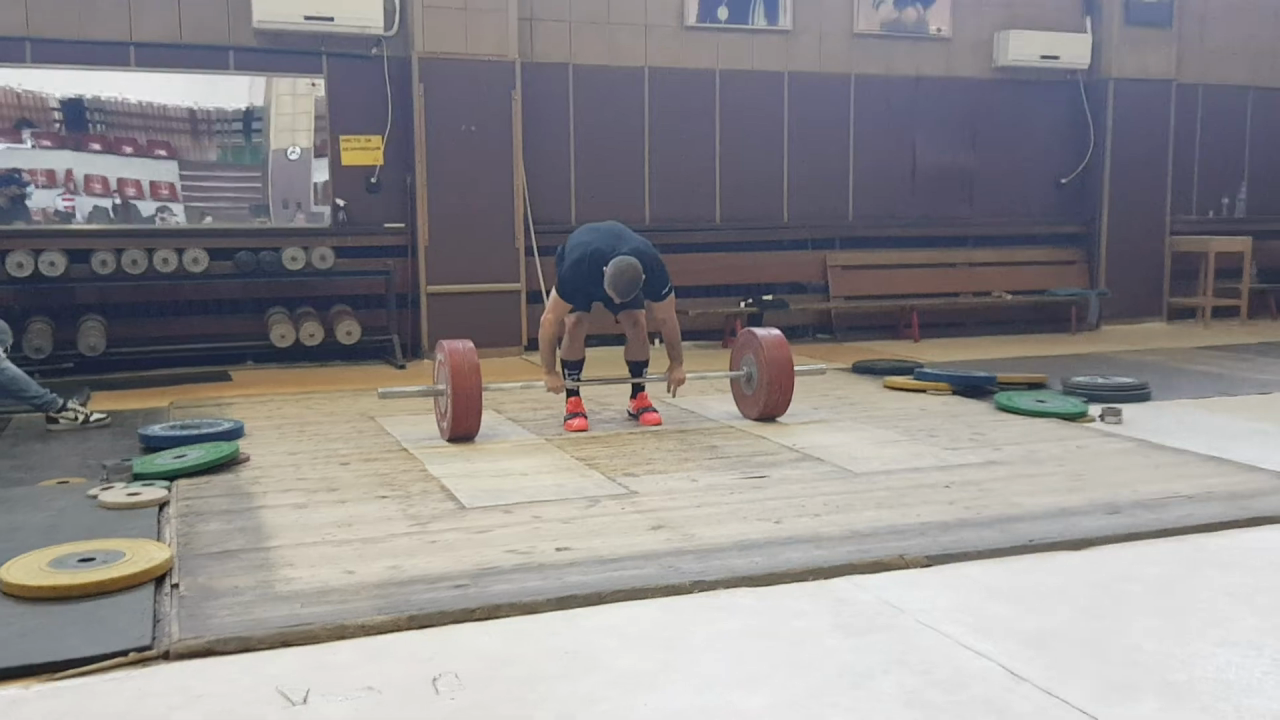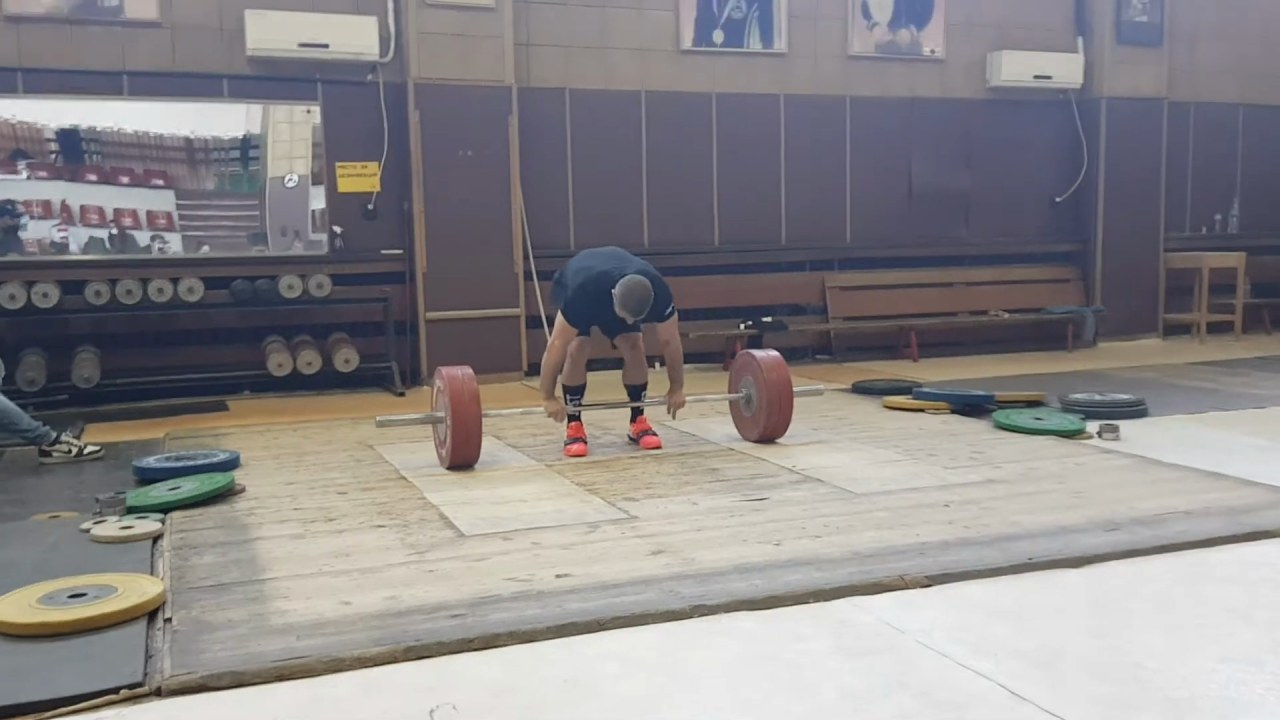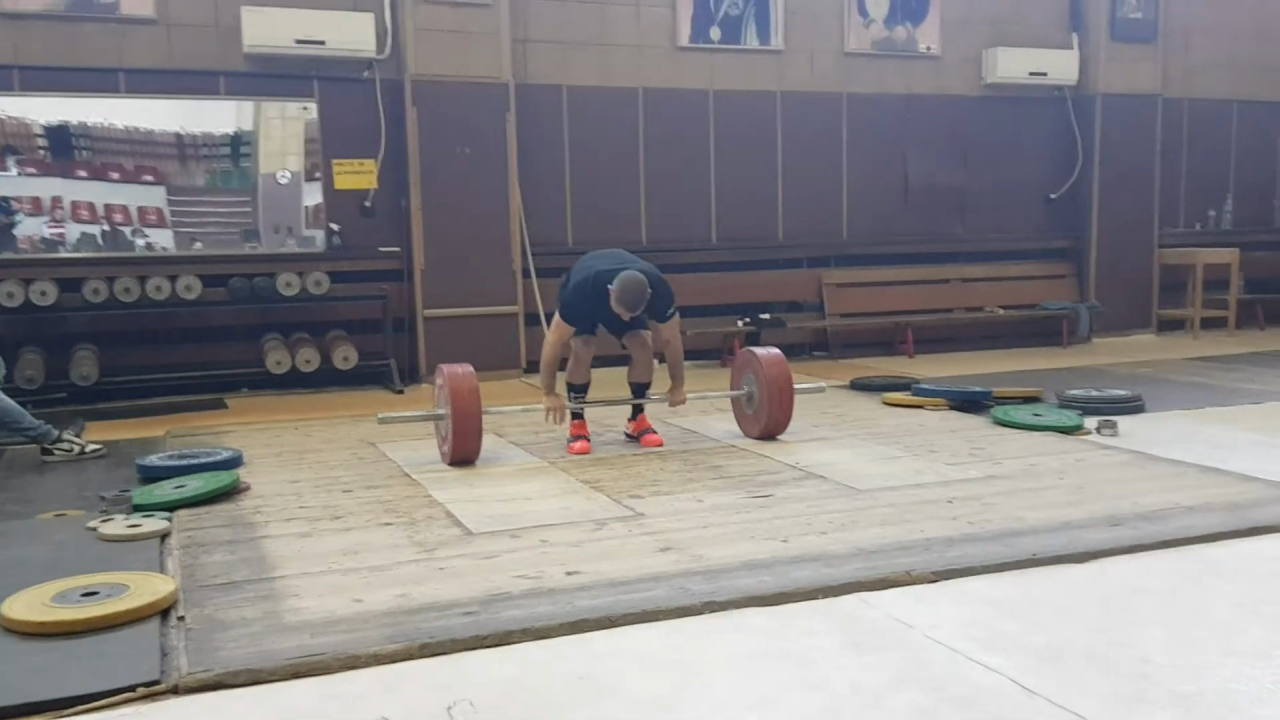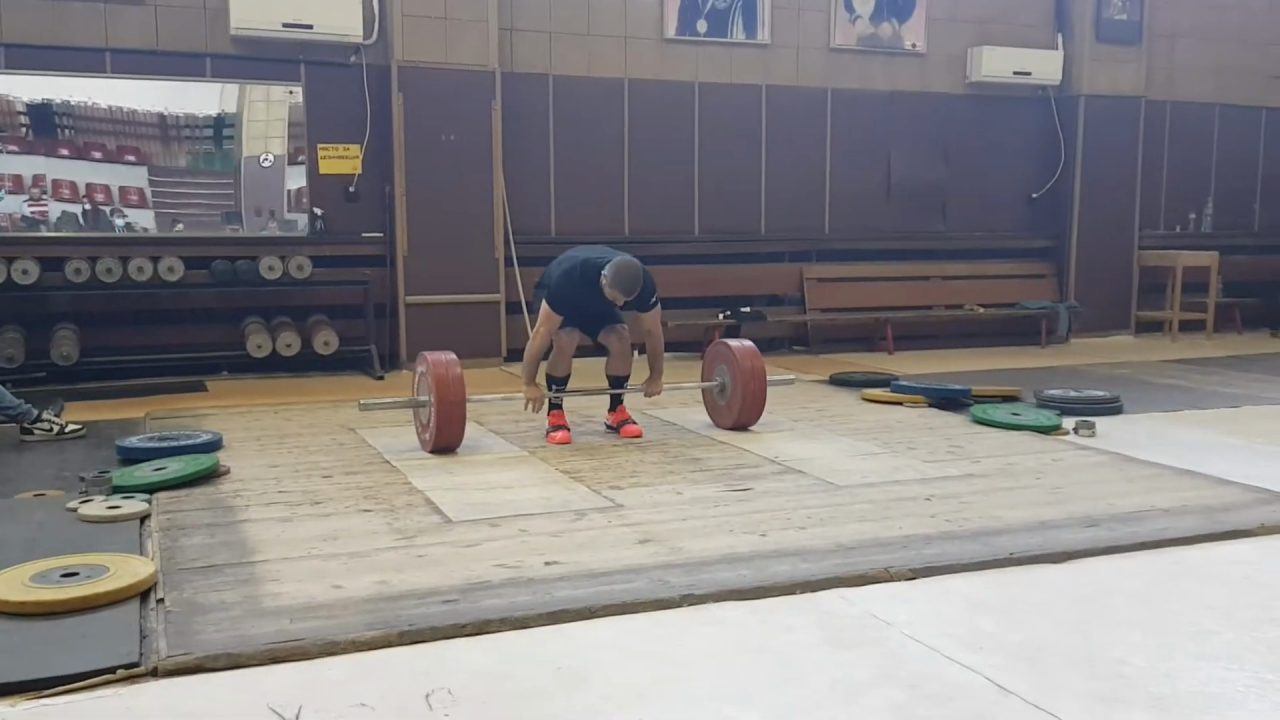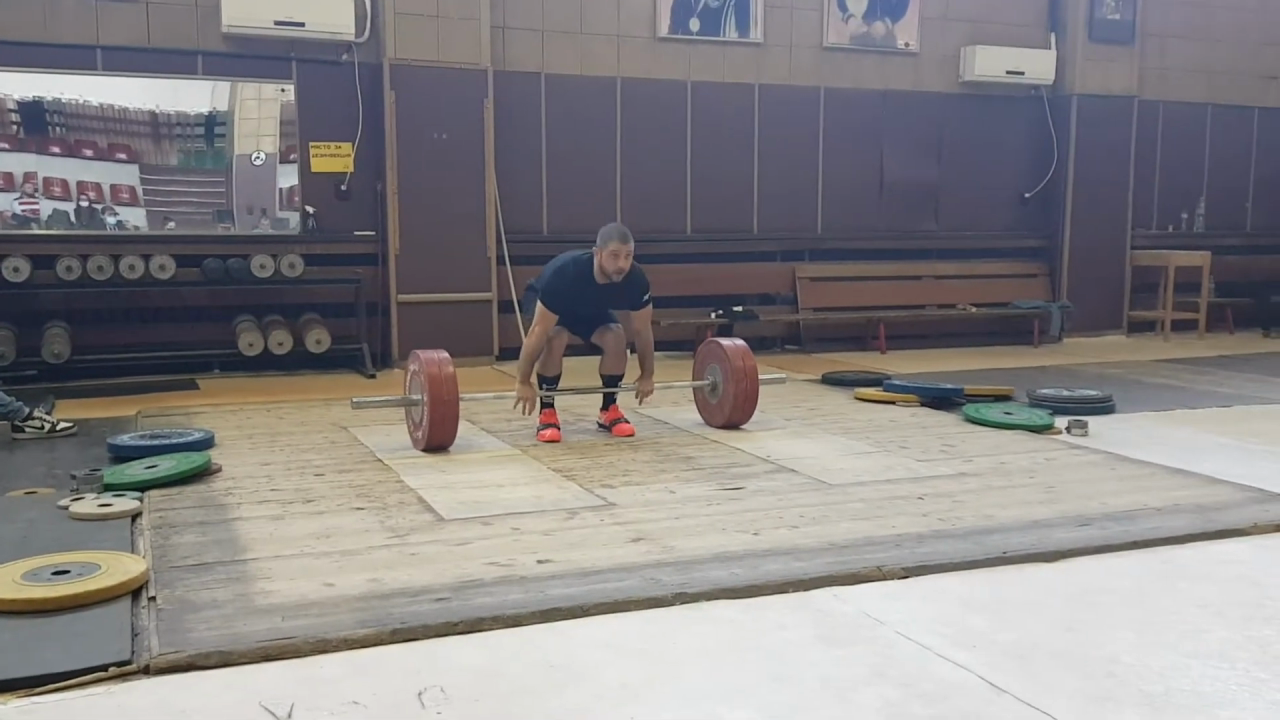
dt=0.7s
person 1, frame 1
left shoulder: (653, 270)
right shoulder: (576, 270)
left elbow: (666, 319)
right elbow: (550, 319)
left wrist: (676, 365)
right wrist: (549, 371)
right hip: (578, 263)
left knee: (638, 325)
right knee: (575, 325)
left ankle: (638, 399)
right ankle: (573, 402)
person 1, frame 2
left shoulder: (658, 291)
right shoulder: (582, 292)
left elbow: (670, 340)
right elbow: (557, 344)
left wrist: (676, 389)
right wrist: (548, 397)
right hip: (570, 287)
left knee: (635, 349)
right knee: (577, 350)
left ankle: (638, 422)
right ankle: (574, 427)
person 1, frame 3
left shoulder: (659, 290)
right shoulder: (581, 291)
left elbow: (671, 340)
right elbow: (554, 340)
left wrist: (677, 386)
right wrist: (549, 393)
left hip: (622, 299)
right hip: (584, 299)
left knee: (644, 347)
right knee: (581, 349)
left ankle: (637, 421)
right ankle: (577, 425)
person 1, frame 4
left shoulder: (643, 282)
right shoulder: (569, 278)
left elbow: (652, 330)
right elbow: (542, 331)
left wrist: (656, 377)
right wrist: (529, 383)
left hip: (598, 305)
right hip: (559, 297)
left knee: (621, 339)
right knee: (566, 341)
left ankle: (617, 412)
right ankle: (555, 416)
person 1, frame 5
left shoulder: (636, 280)
right shoulder: (564, 274)
left elbow: (642, 330)
right elbow: (538, 332)
left wrist: (647, 376)
right wrist: (523, 382)
left hip: (591, 308)
right hip: (543, 300)
left knee: (616, 338)
right knee: (556, 338)
left ankle: (609, 411)
right ankle: (547, 414)
